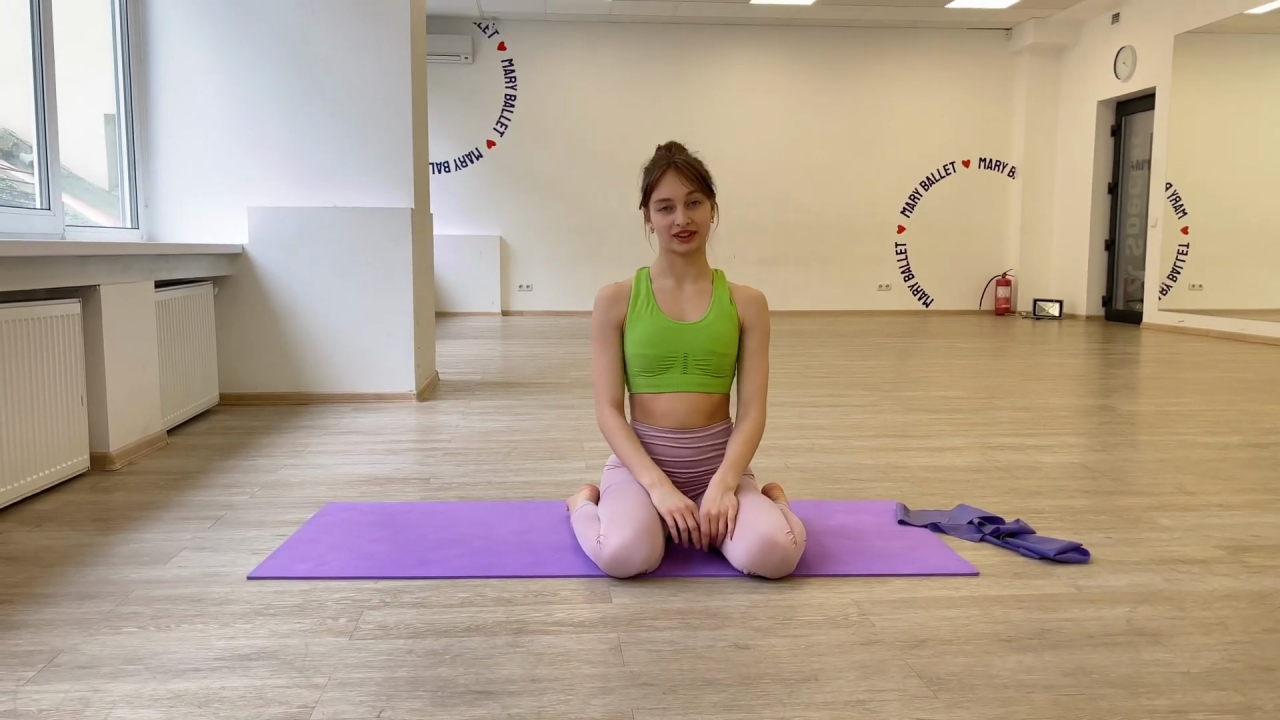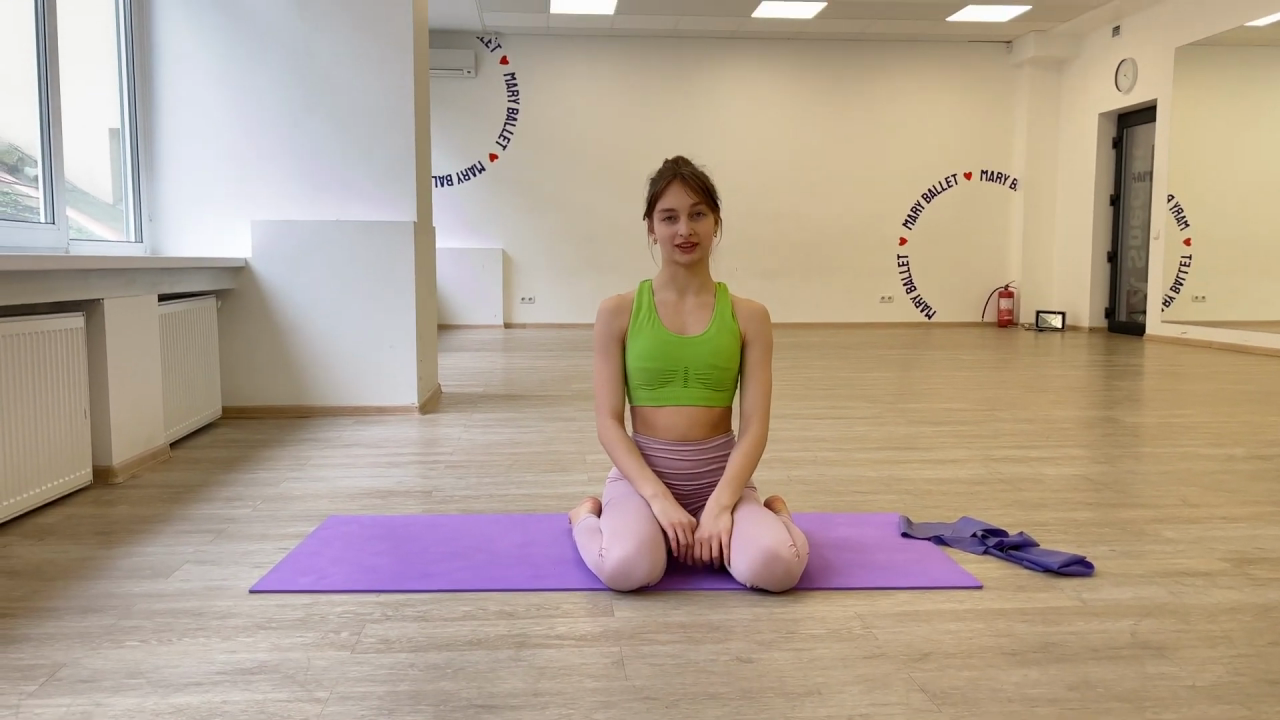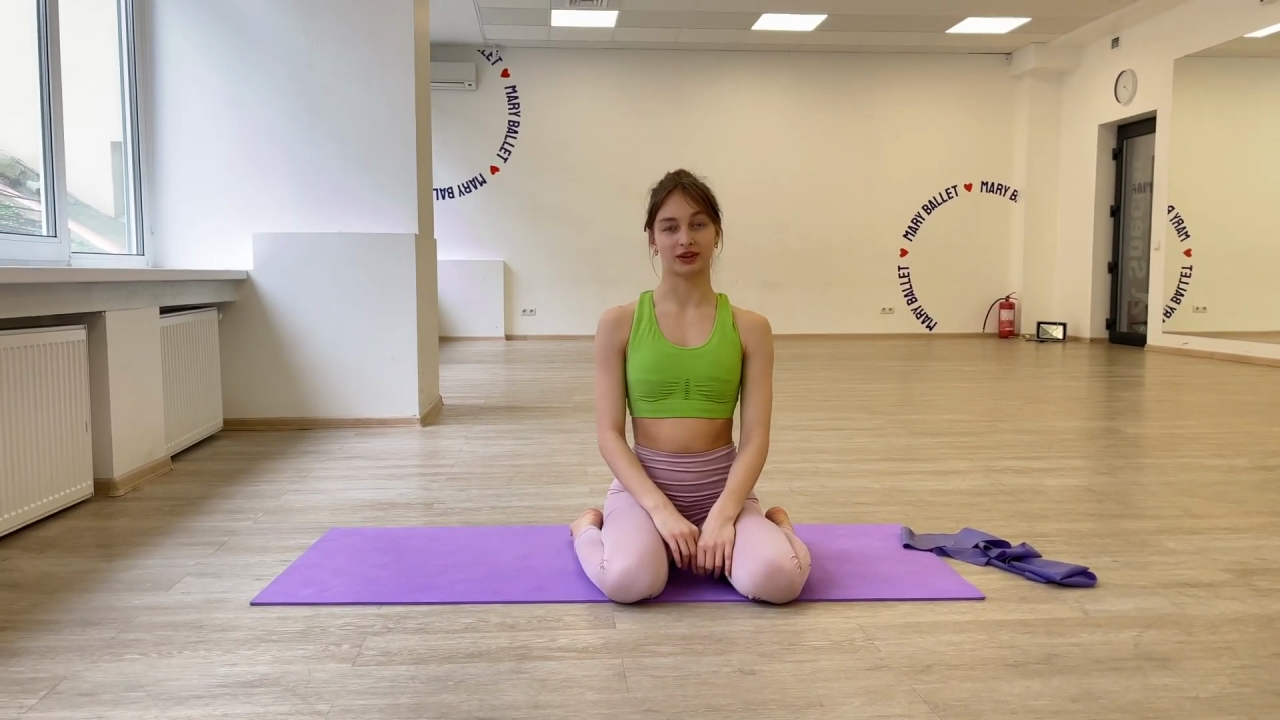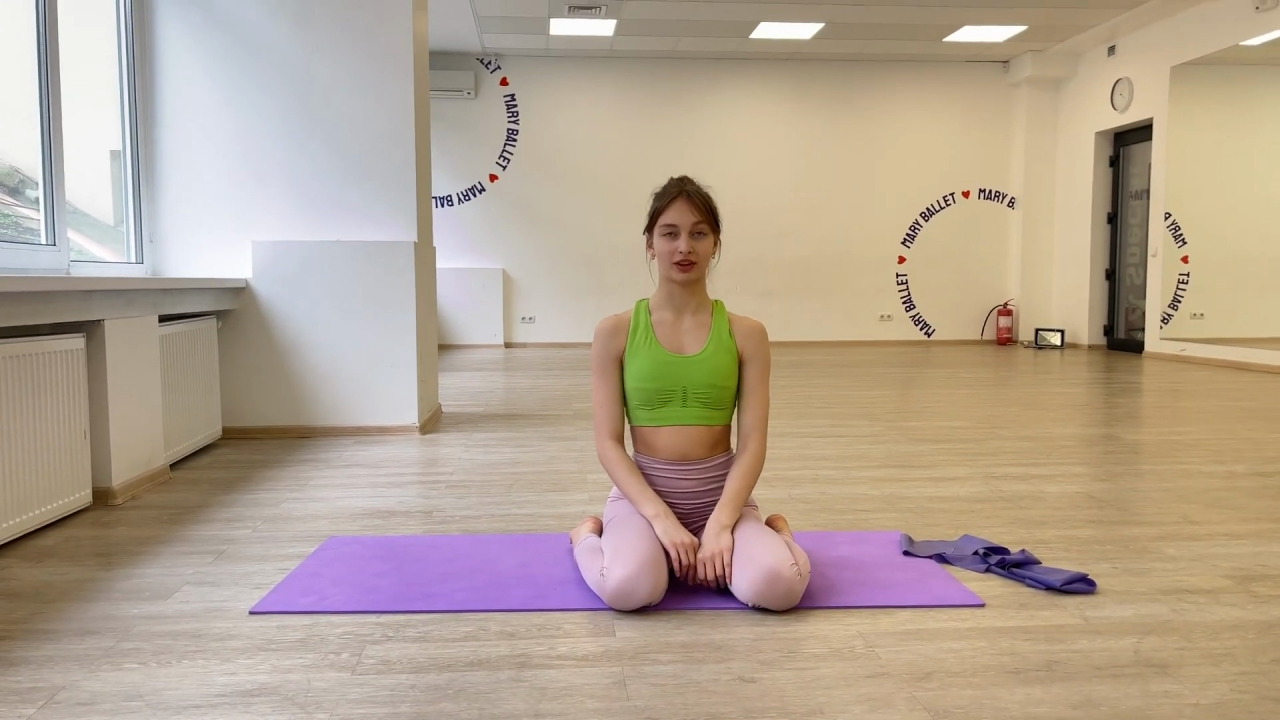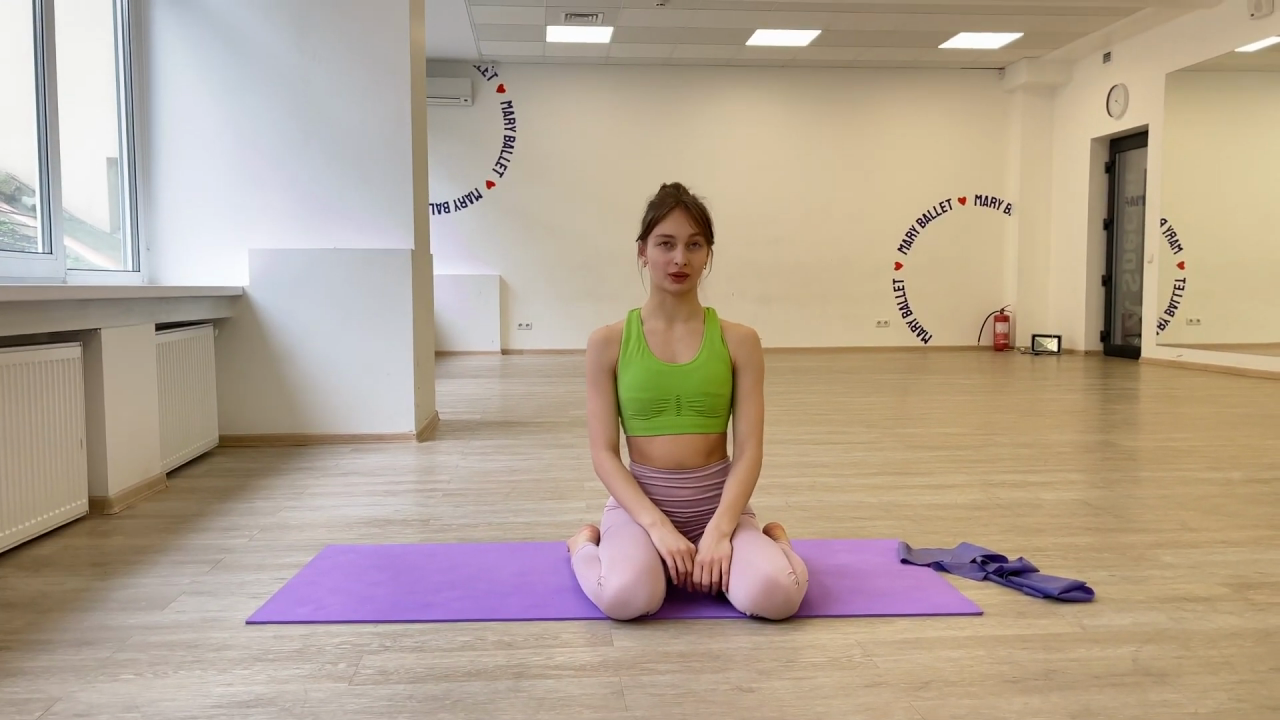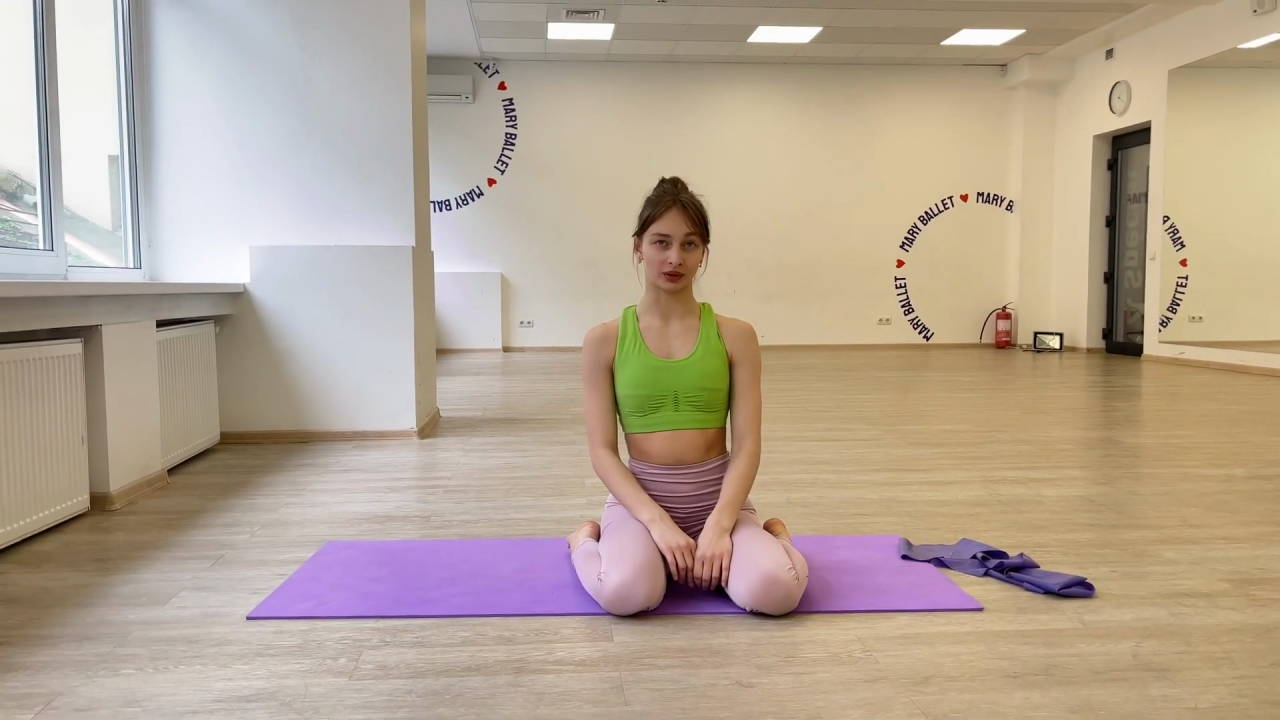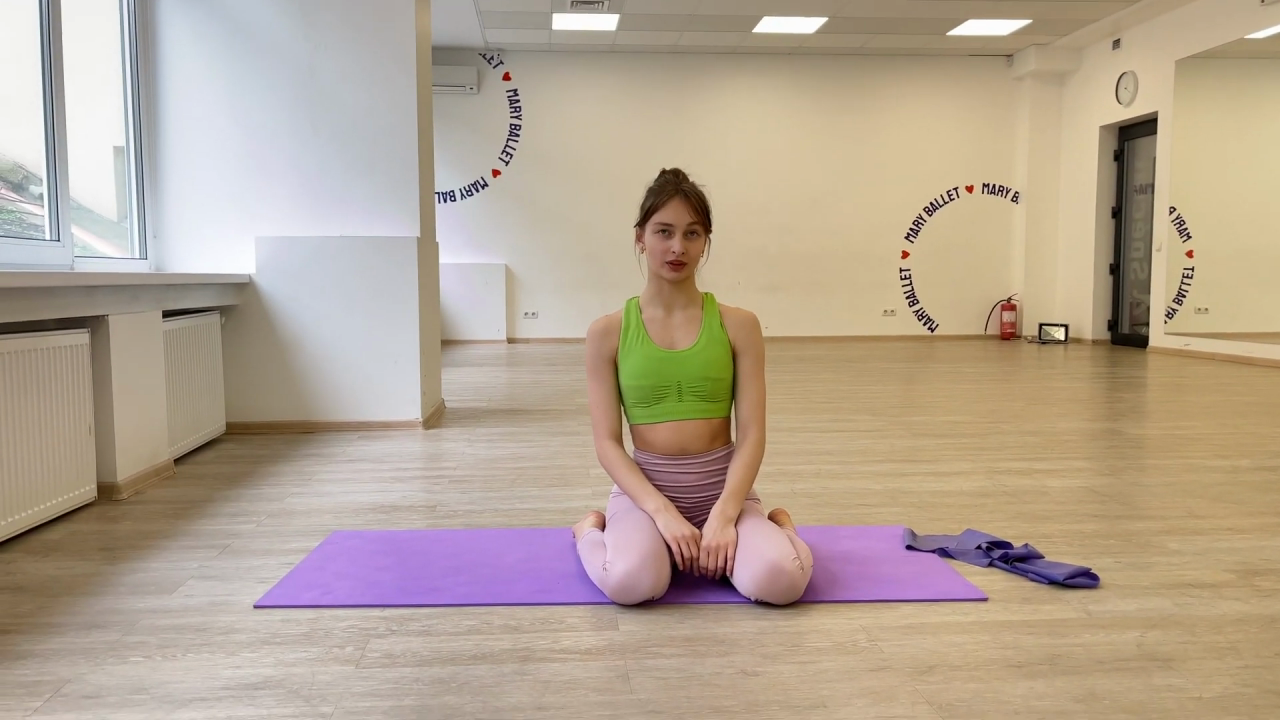
dt=0.3s
person 1, frame 1
left shoulder: (746, 303)
right shoulder: (616, 299)
left elbow: (752, 412)
right elbow: (608, 410)
left wrist: (722, 485)
right wrist: (659, 485)
left hip: (718, 460)
right hip: (640, 459)
left knee: (771, 553)
right knee: (624, 555)
left ankle: (769, 500)
right ankle: (586, 503)
person 1, frame 2
left shoulder: (749, 316)
right shoulder: (617, 312)
left elbow: (754, 426)
right elbow: (609, 422)
left wrist: (719, 504)
right wrist: (660, 499)
left hip: (719, 474)
right hip: (641, 472)
left knee: (774, 567)
right knee: (626, 569)
left ankle: (772, 513)
right ankle: (588, 516)
person 1, frame 3
left shoulder: (750, 328)
right shoulder: (619, 323)
left elbow: (755, 438)
right elbow: (610, 434)
left wrist: (722, 514)
right wrist: (661, 508)
left hip: (722, 485)
right hip: (644, 484)
left knee: (777, 578)
right knee: (628, 581)
left ankle: (774, 525)
right ankle: (588, 528)
person 1, frame 4
left shoulder: (746, 334)
right shoulder: (615, 332)
left elbow: (752, 444)
right elbow: (608, 443)
left wrist: (720, 523)
right wrist: (661, 517)
left hip: (721, 493)
right hip: (642, 492)
left knee: (776, 586)
right knee: (628, 587)
left ankle: (774, 532)
right ankle: (588, 536)
person 1, frame 5
left shoulder: (739, 341)
right shoulder: (608, 342)
left elbow: (749, 451)
right elbow: (604, 453)
left wrist: (719, 530)
right wrist: (658, 526)
left hip: (717, 500)
right hip: (640, 500)
left knee: (774, 596)
right knee: (626, 598)
left ankle: (771, 540)
right ankle: (586, 544)
person 1, frame 6
left shoulder: (735, 336)
right shoulder: (604, 340)
left elbow: (747, 444)
right elbow: (602, 451)
left wrist: (719, 525)
right wrist: (657, 521)
left hip: (717, 496)
right hip: (639, 497)
left knee: (774, 591)
right knee: (626, 592)
left ankle: (772, 535)
right ankle: (586, 540)
person 1, frame 7
left shoulder: (739, 325)
right shoulder: (607, 332)
left elbow: (752, 435)
right elbow: (607, 442)
left wrist: (723, 514)
right wrist: (663, 512)
left hip: (721, 485)
right hip: (645, 486)
left knee: (778, 579)
right knee: (631, 582)
left ankle: (776, 525)
right ankle: (592, 530)
